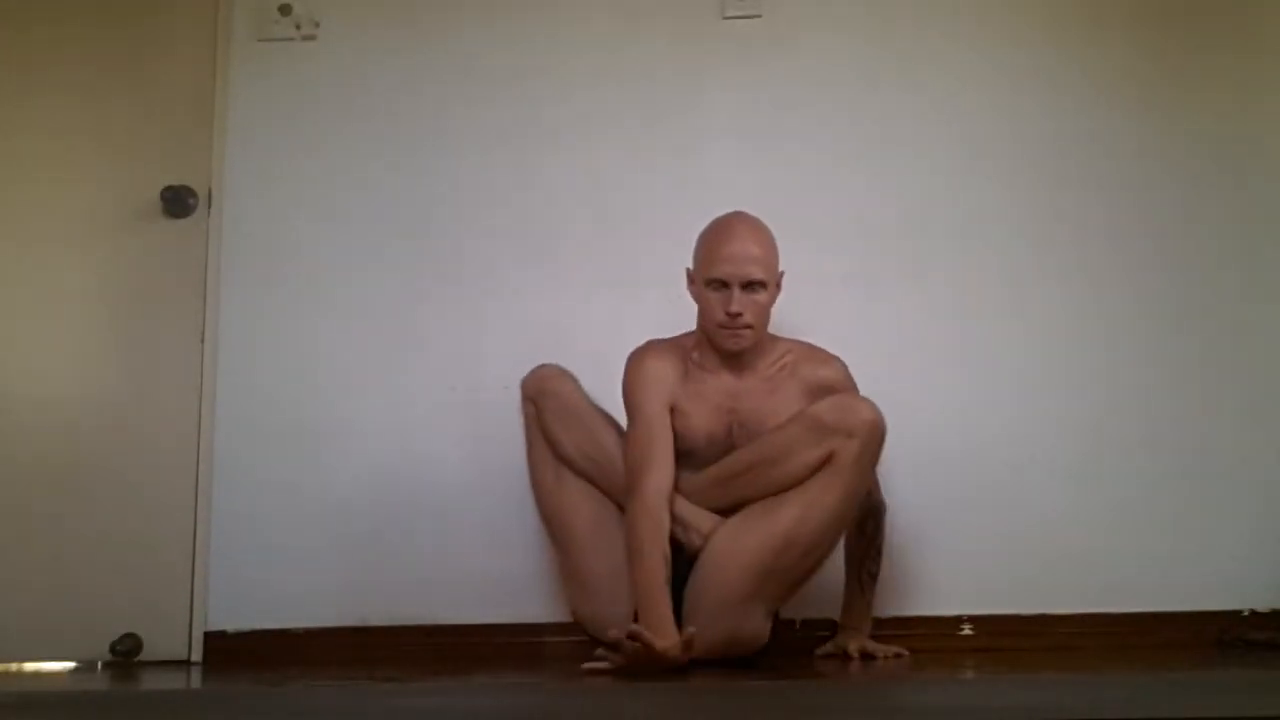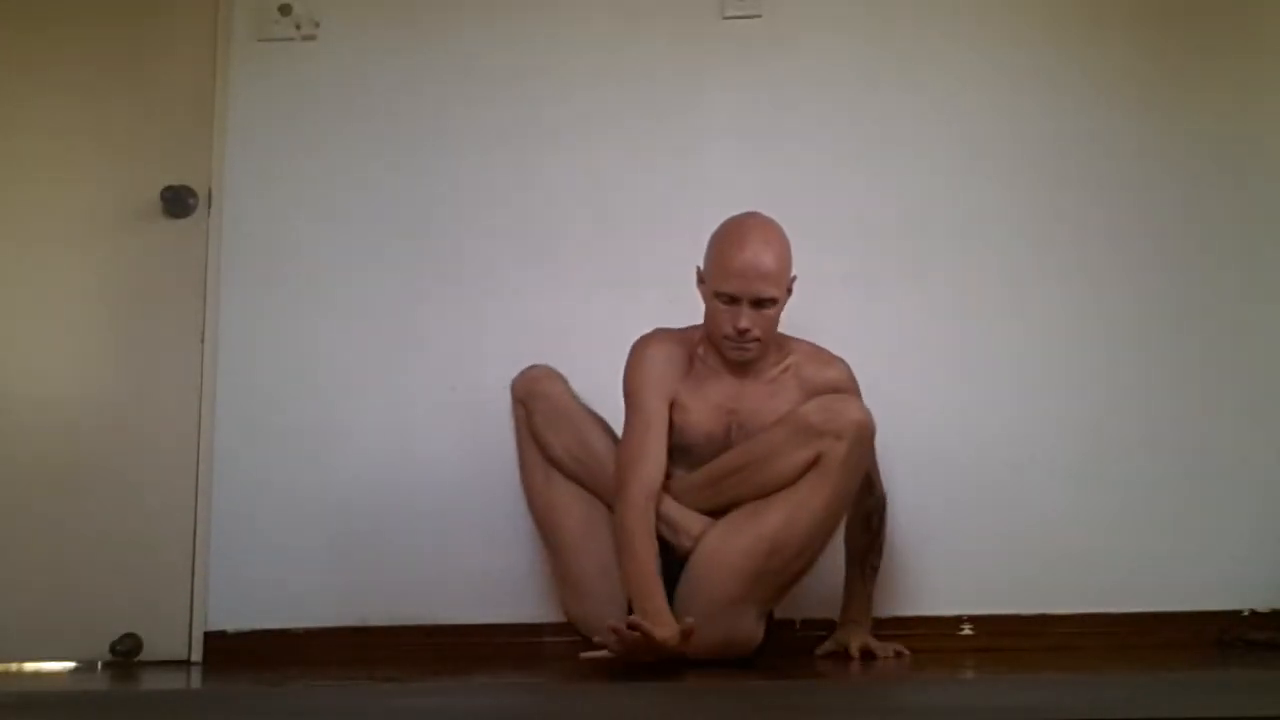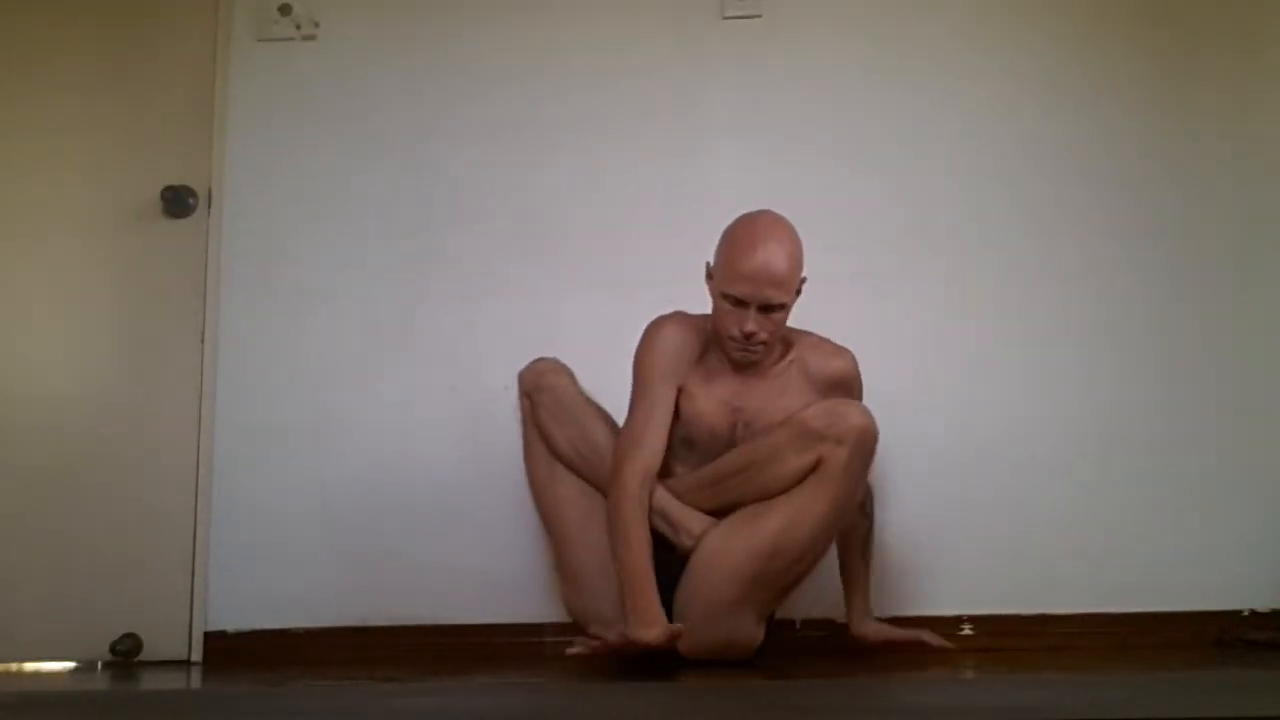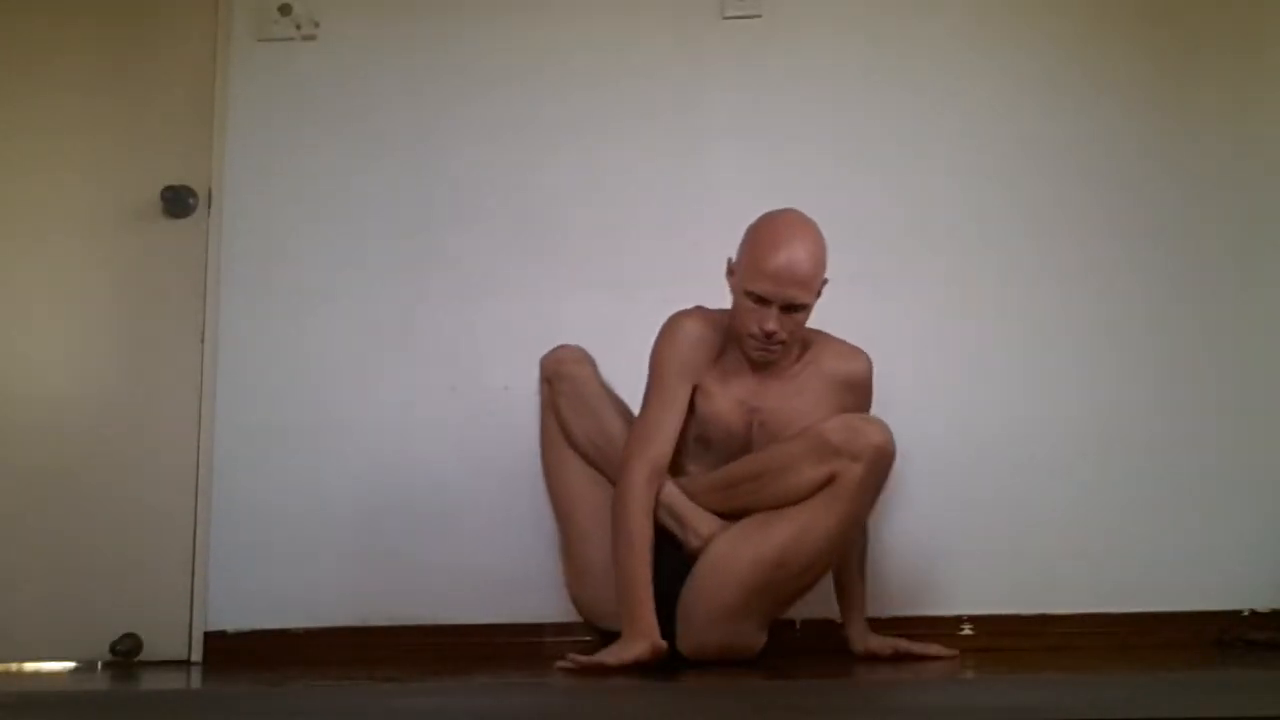
dt=0.2s
person 1, frame 1
left shoulder: (819, 376)
right shoulder: (658, 367)
left elbow: (864, 504)
right elbow: (647, 497)
left wrist: (855, 626)
right wrist: (659, 630)
left hip: (724, 614)
right hip: (624, 606)
left knee: (857, 420)
right knee: (546, 384)
person 1, frame 2
left shoulder: (822, 379)
right shoulder: (663, 356)
left elbow: (865, 500)
right elbow: (635, 490)
left wrist: (854, 622)
right wrist: (657, 620)
left hip: (717, 618)
right hip: (620, 603)
left knee: (845, 421)
right knee: (537, 386)
person 1, frame 3
left shoulder: (829, 371)
right shoulder: (675, 341)
left elbow: (847, 491)
right elbow: (632, 478)
left wrist: (860, 617)
right wrist: (644, 618)
left hip: (714, 619)
right hip: (618, 597)
left knee: (849, 426)
right knee: (543, 378)
person 1, frame 4
left shoulder: (845, 373)
right shoulder: (694, 337)
left elbow: (839, 509)
right elbow: (639, 475)
left wrist: (857, 629)
right wrist: (639, 629)
left hip: (717, 620)
right hip: (624, 590)
left knee: (868, 441)
right knee: (565, 365)
